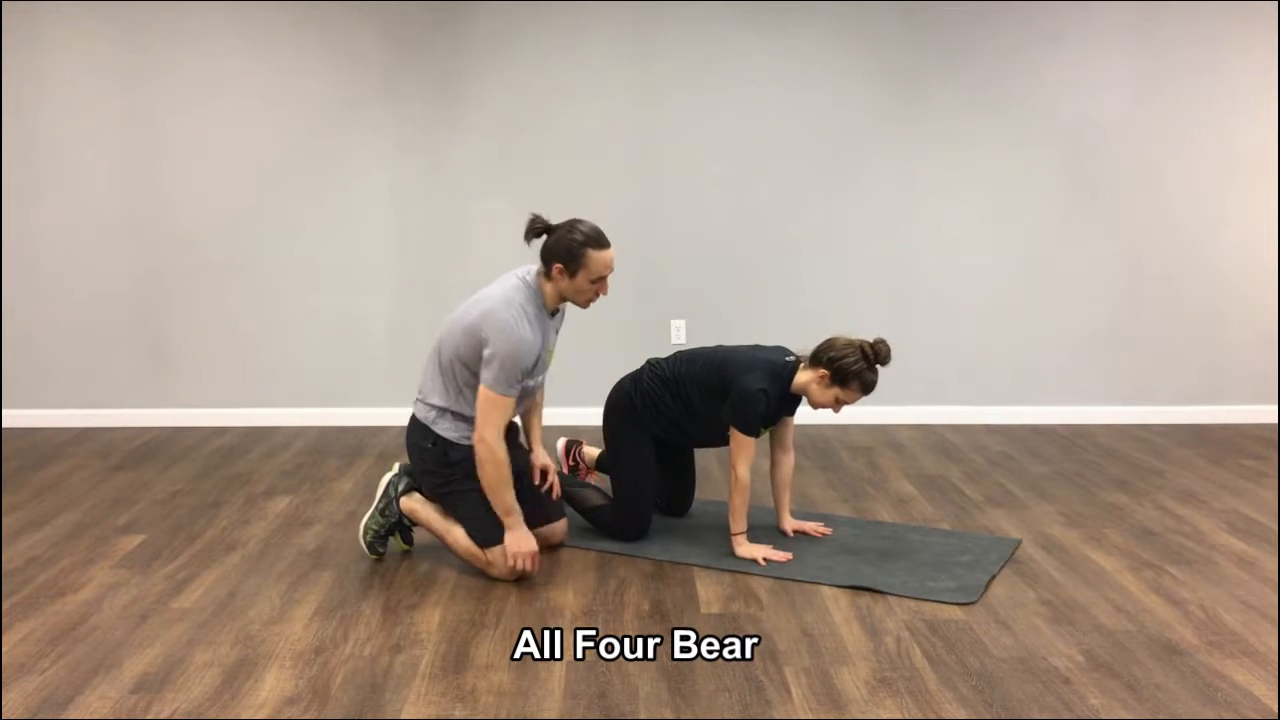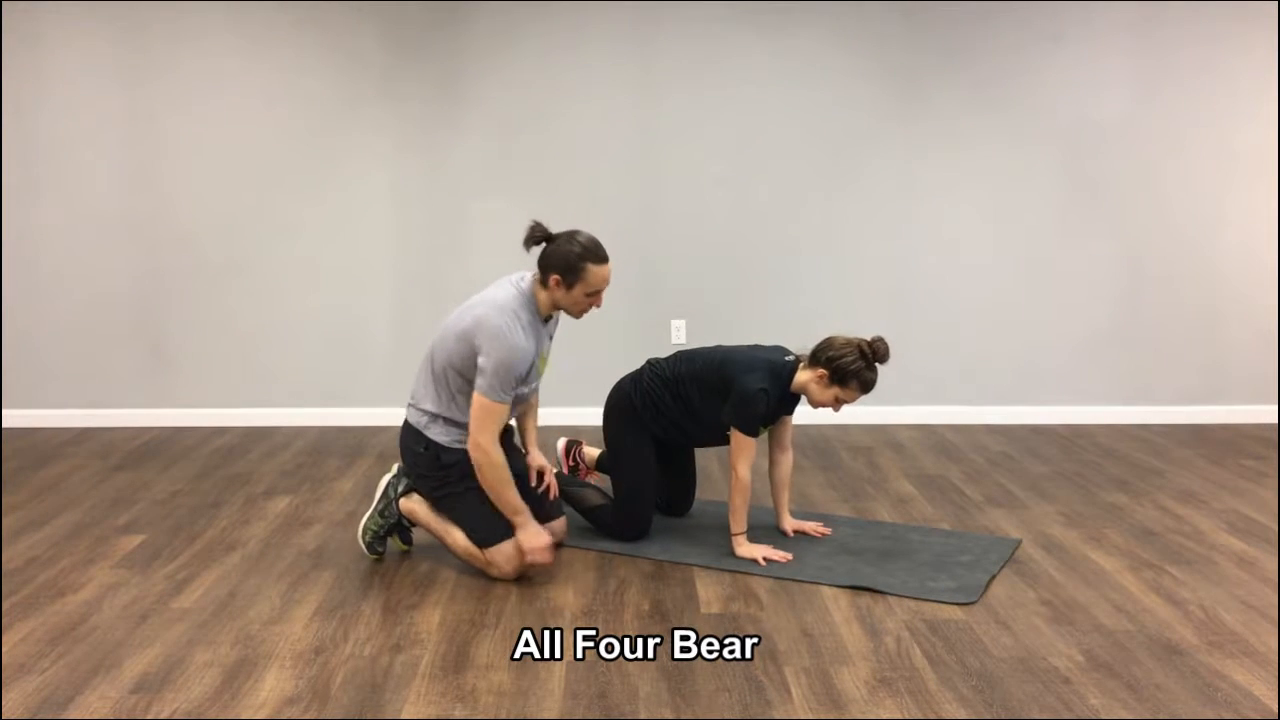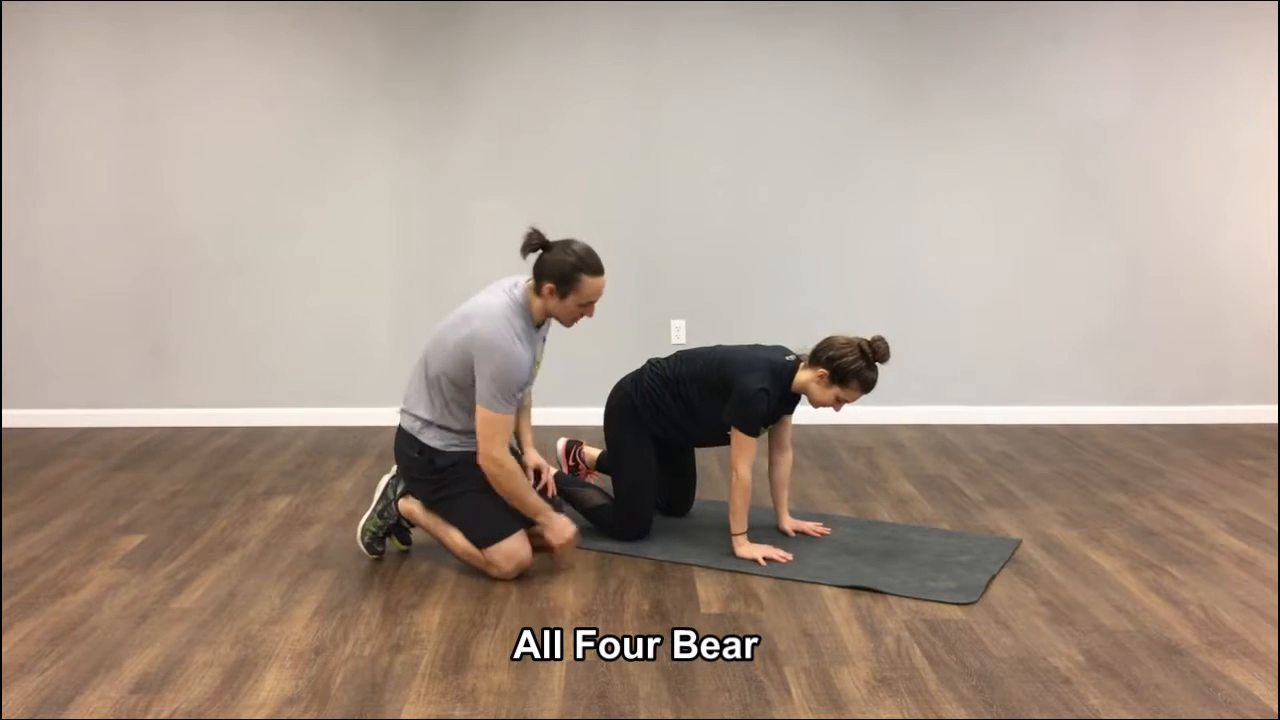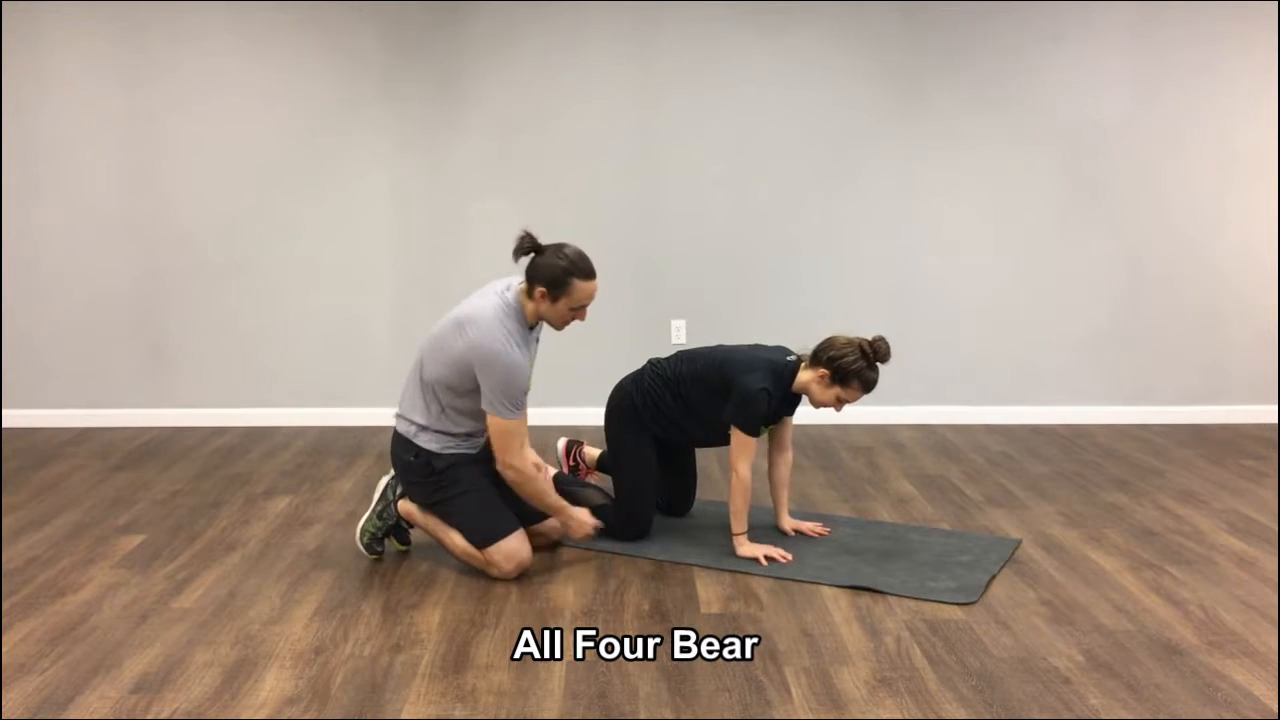
dt=0.1s
person 1, frame 1
left shoulder: (547, 294)
right shoulder: (514, 326)
right elbow: (487, 441)
left wrist: (536, 447)
right wrist: (514, 525)
left hip: (489, 429)
right hip: (446, 440)
left knee: (553, 530)
right knee: (509, 562)
left ankle: (431, 486)
right ankle: (406, 502)
person 1, frame 2
left shoulder: (536, 295)
right shoulder: (509, 334)
right elbow: (482, 448)
left wrist: (532, 449)
right wrist: (523, 524)
left hip: (484, 430)
right hip: (441, 444)
left knee: (553, 529)
right knee: (510, 560)
left ankle: (433, 492)
right ankle: (406, 504)
person 1, frame 3
left shoulder: (529, 299)
right shoulder: (504, 342)
right elbow: (492, 458)
left wrist: (527, 447)
right wrist: (547, 518)
left hip: (477, 435)
right hip: (435, 448)
left knee: (548, 531)
right knee: (510, 560)
left ankle: (431, 495)
right ankle: (405, 505)
person 1, frame 4
left shoulder: (513, 294)
right shoulder: (503, 349)
right elbow: (510, 463)
left wrist: (524, 452)
right wrist: (567, 513)
left hip: (474, 438)
right hip: (432, 451)
left knee: (548, 529)
right knee: (512, 559)
left ankle: (430, 500)
right ankle: (405, 507)
person 2, frame 1
left shoulder: (790, 375)
right shoulder: (756, 387)
left elbow: (783, 452)
right elbow: (740, 469)
left wrist: (785, 517)
right wrist: (740, 541)
left hip: (666, 417)
right hip: (633, 410)
left knee: (676, 505)
right knee: (631, 526)
left ankle: (583, 456)
person 2, frame 2
left shoulder: (789, 376)
right shoulder: (756, 386)
left elbow: (781, 451)
right elbow: (740, 470)
left wrist: (784, 517)
right wrist: (740, 542)
left hip: (666, 416)
right hip: (633, 409)
left knee: (677, 505)
right knee: (631, 526)
left ankle: (583, 456)
person 2, frame 3
left shoulder: (789, 375)
right shoulder: (757, 386)
left elbow: (781, 451)
right elbow: (741, 470)
left wrist: (784, 517)
right wrist: (741, 542)
left hip: (667, 417)
right hip: (634, 410)
left knee: (677, 505)
right knee: (632, 526)
left ankle: (583, 456)
right ankle: (550, 480)
person 2, frame 4
left shoulder: (790, 375)
right shoulder: (758, 386)
left elbow: (781, 452)
right elbow: (740, 469)
left wrist: (783, 516)
right wrist: (741, 542)
left hip: (667, 417)
right hip: (635, 410)
left knee: (677, 505)
right knee: (632, 526)
left ankle: (583, 456)
